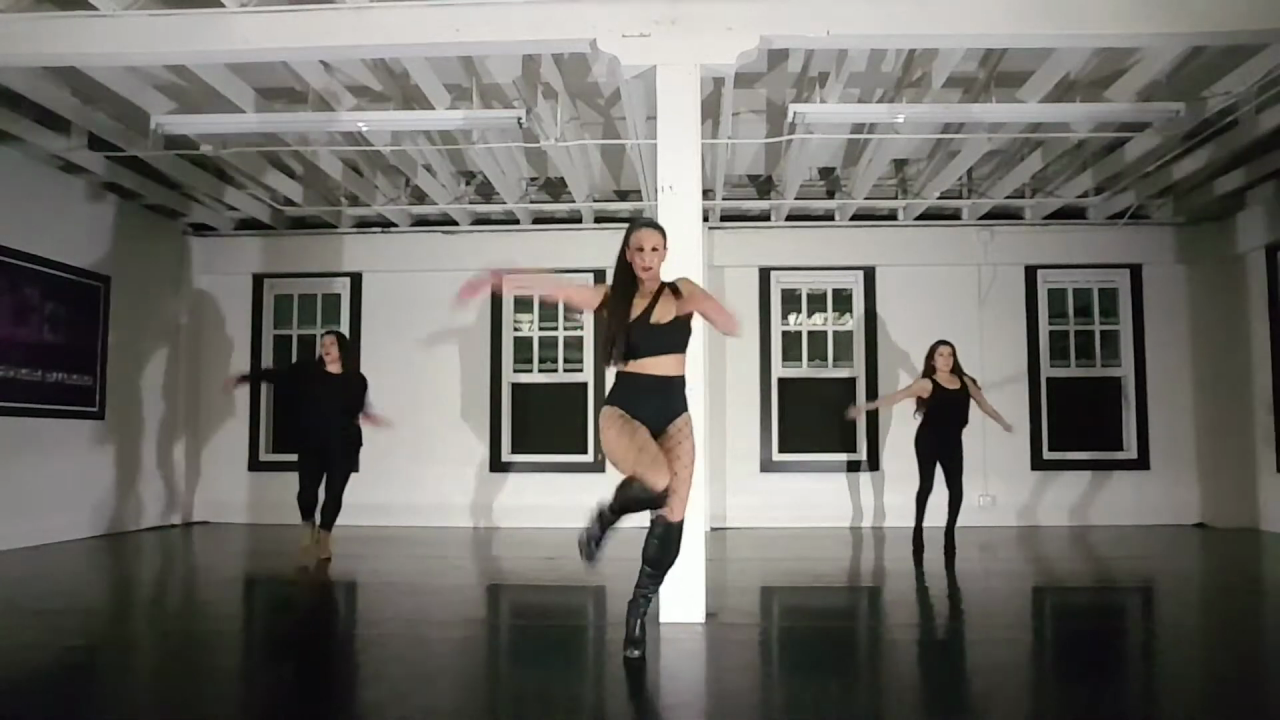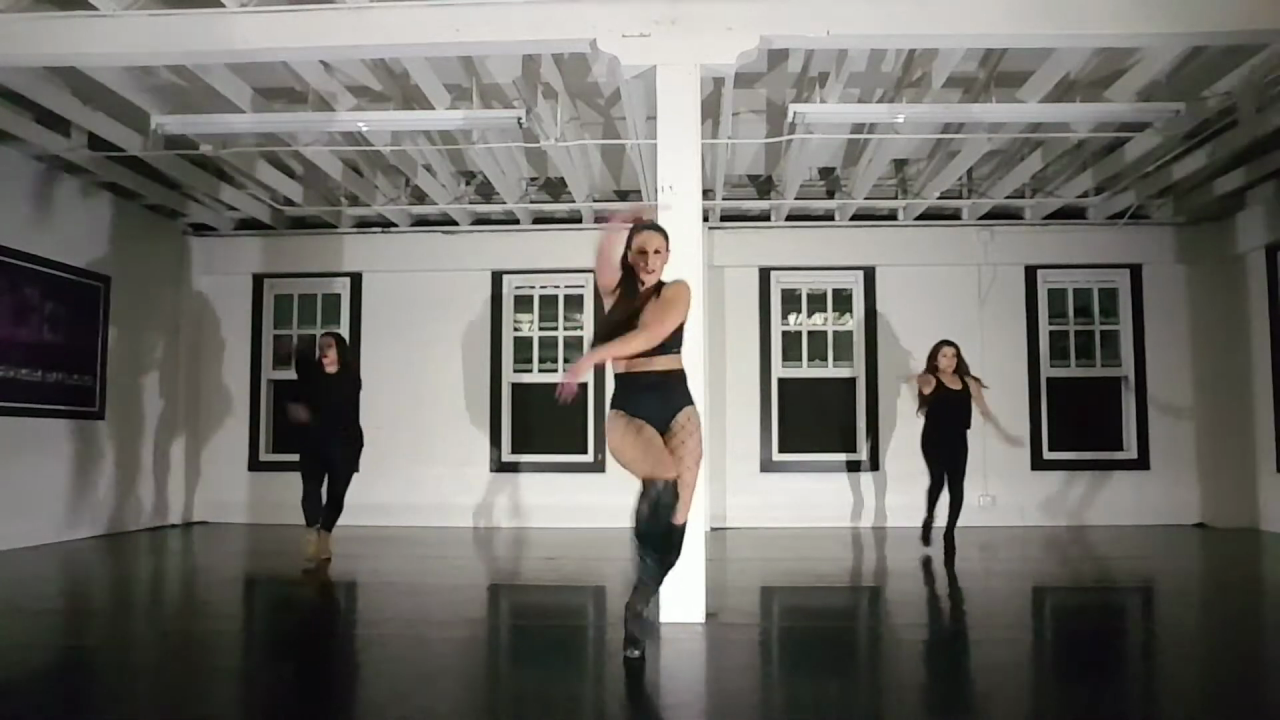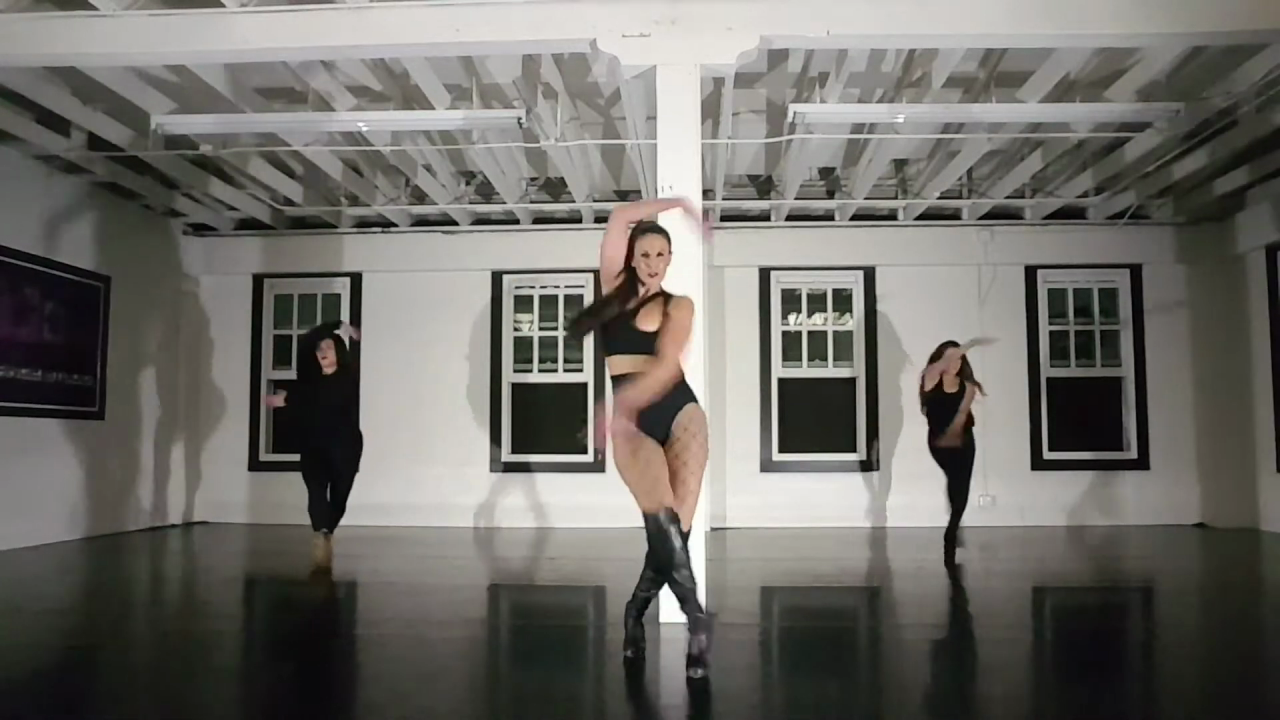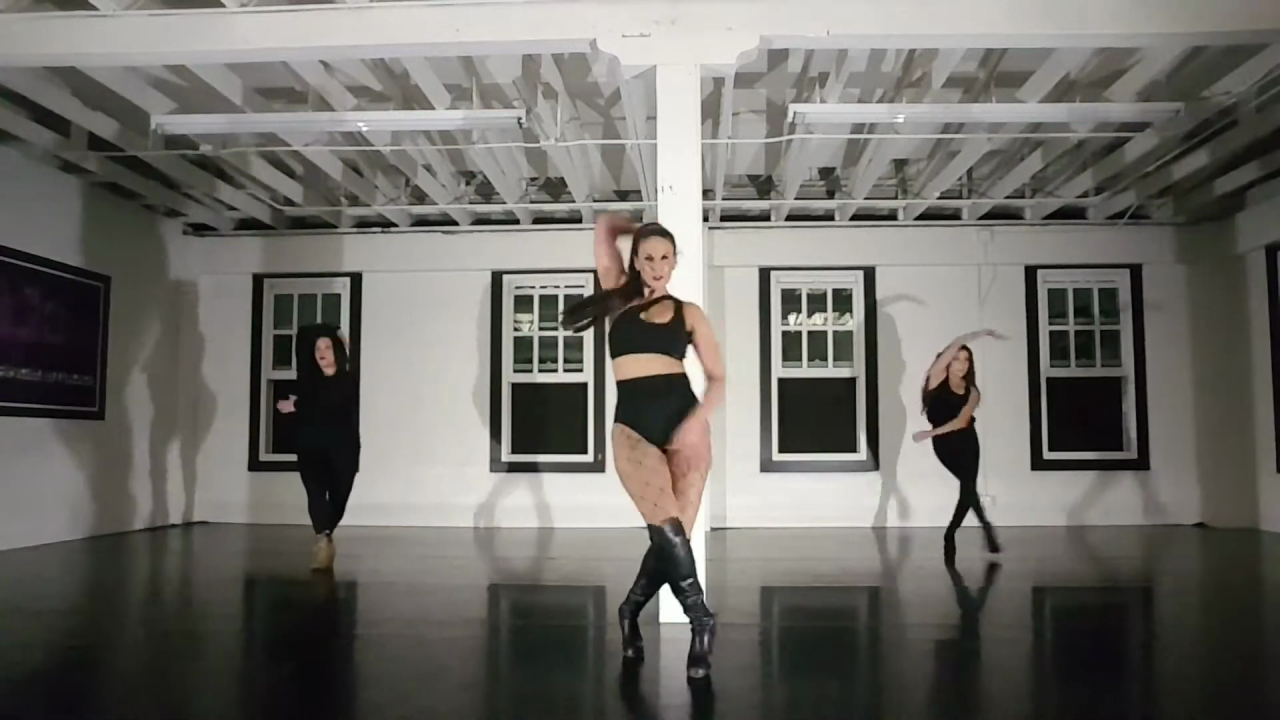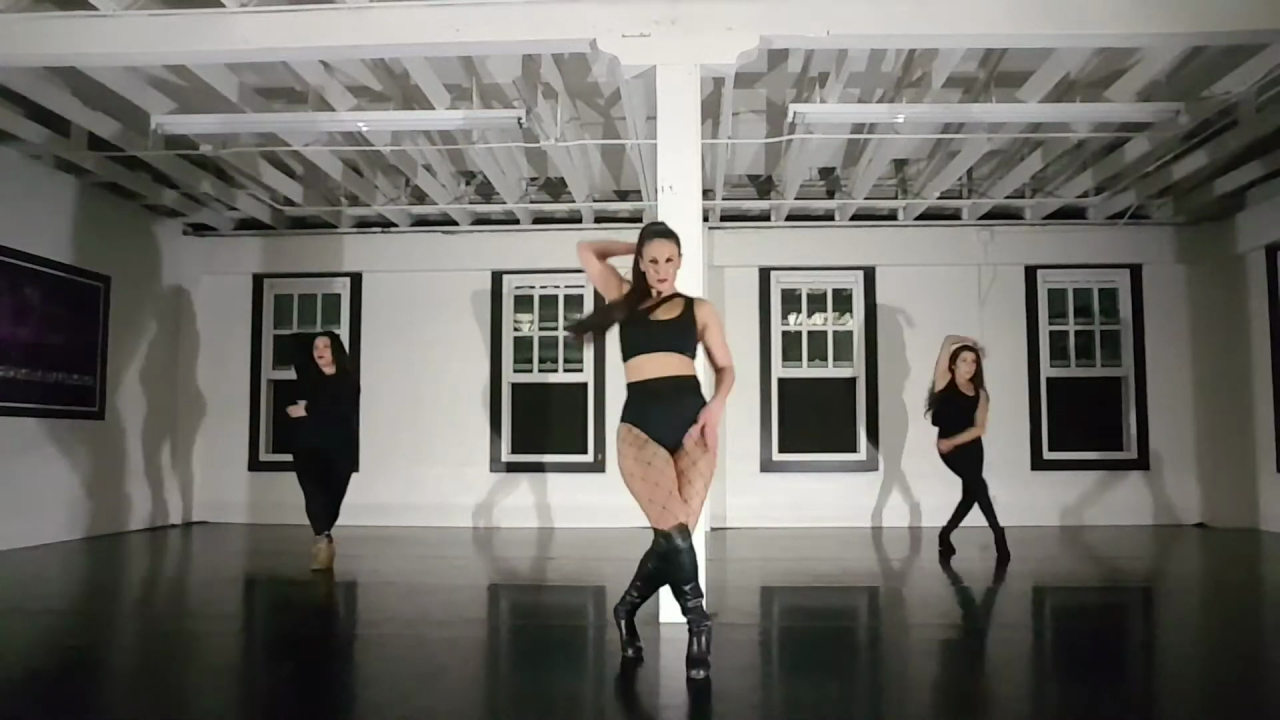
dt=0.1s
person 1, frame 1
left shoulder: (682, 290)
right shoulder: (610, 297)
left elbow: (726, 323)
right elbow: (556, 290)
left wrist: (704, 305)
right wrist: (501, 279)
left hip: (673, 414)
right hip: (624, 410)
left knee: (671, 520)
right knee: (657, 482)
left ankle: (638, 610)
right ankle: (606, 516)
person 1, frame 2
left shoulder: (677, 292)
right shoulder: (615, 290)
left elbow: (652, 333)
right elbow: (608, 241)
left wrist: (591, 357)
left hip: (677, 409)
right hip: (626, 411)
left knee: (674, 522)
right knee: (663, 480)
left ankle: (638, 609)
right ankle: (644, 568)
person 1, frame 3
left shoulder: (679, 306)
right shoulder: (615, 287)
left elbow: (669, 365)
right elbow: (618, 219)
left wrist: (619, 407)
right wrist: (676, 205)
left hip: (680, 413)
right hip: (633, 422)
left knee: (677, 526)
right knee: (662, 514)
left ankle: (637, 610)
right ankle: (697, 618)
person 1, frame 4
left shoulder: (688, 312)
right shoulder: (618, 292)
left elbow: (716, 375)
right elbow: (603, 228)
left wrist: (698, 420)
right wrist: (637, 230)
left hip: (682, 421)
right hip: (632, 424)
left knee: (674, 532)
right knee: (665, 525)
left ankle: (630, 610)
right ankle: (700, 622)
person 1, frame 5
left shoulder: (698, 309)
right shoulder: (625, 297)
left elbow: (726, 367)
right elbow: (586, 250)
left wrist: (716, 405)
right wrist: (636, 245)
left hip: (690, 424)
right hip: (639, 426)
left knee: (675, 536)
right knee: (672, 529)
left ankle: (627, 607)
right ankle: (698, 625)
person 2, frame 1
left shoulder: (355, 379)
right shoulder: (304, 371)
left elbow: (358, 405)
right elbow: (274, 375)
left wrist: (364, 415)
right wrist: (244, 377)
left hip: (344, 445)
right hip: (312, 443)
left knee: (334, 492)
right knee: (307, 489)
left ankle: (324, 536)
right ankle: (309, 528)
person 2, frame 2
left shoulder: (350, 378)
right shoulder: (310, 373)
left elbow: (338, 404)
right elbow: (300, 359)
left wrist: (309, 411)
left hip: (345, 445)
right hip: (314, 443)
left knee: (336, 494)
right knee: (311, 489)
left ankle: (324, 536)
right ankle: (313, 536)
person 2, frame 3
left shoulder: (347, 378)
right shoulder: (310, 371)
left elbow: (328, 401)
right elbow: (306, 340)
left wrist: (287, 399)
right wrist: (340, 326)
left hip: (344, 447)
right hip: (312, 445)
left knee: (338, 496)
right knee: (316, 493)
left ankle: (325, 536)
right ankle: (321, 540)
person 2, frame 4
left shoulder: (346, 380)
right shoulder: (310, 373)
left elbow: (333, 405)
right elbow: (303, 334)
left wrist: (296, 405)
right wrist: (333, 332)
left hip: (342, 449)
right hip: (310, 447)
left knee: (338, 499)
right knee: (316, 494)
left ankle: (324, 539)
right ankle: (324, 541)
person 2, frame 5
left shoulder: (348, 379)
right shoulder: (309, 374)
left elbow: (344, 409)
left wrist: (307, 409)
left hip: (340, 449)
right hip: (308, 448)
left knee: (332, 498)
right knee: (314, 495)
left ankle: (323, 540)
right ankle: (324, 542)
person 3, frame 1
left shoulder: (965, 382)
right shoulder: (927, 383)
left elbow: (982, 403)
right elbow: (896, 397)
left wrist: (1002, 422)
right wrist: (866, 407)
left hip: (952, 441)
right hip: (928, 439)
left knee: (956, 488)
right knee: (926, 485)
left ankle: (949, 533)
right ankle: (918, 530)
person 3, frame 2
left shoulder: (968, 382)
right shoulder: (930, 381)
left elbow: (983, 409)
right elbow: (921, 380)
left wrist: (1003, 432)
right wrist: (919, 380)
left hip: (958, 440)
right hip: (933, 439)
left knee: (957, 488)
right knee: (937, 482)
left ankle: (950, 533)
right ankle: (928, 520)
person 3, frame 3
left shoulder: (968, 386)
right shoulder: (932, 378)
left elbow: (963, 412)
right elbow: (943, 363)
left wrist: (953, 431)
right wrist: (970, 345)
left hip: (962, 441)
right hip: (939, 440)
left knee: (962, 488)
right knee: (955, 479)
left ankle: (951, 534)
right ankle: (954, 531)
person 3, frame 4
left shoulder: (971, 391)
right shoulder: (937, 377)
left elbow: (962, 420)
right elbow: (954, 346)
left wrist: (931, 432)
right wrist: (984, 333)
left hip: (967, 442)
right hip: (943, 442)
left knee: (967, 488)
right knee: (968, 483)
left ankle: (950, 534)
right ankle: (986, 529)
person 3, frame 5
left shoulder: (980, 394)
right shoulder: (944, 379)
left elbow: (980, 428)
right elbow: (948, 341)
left wrist: (953, 441)
right wrist: (968, 342)
left hip: (971, 446)
right hip: (950, 447)
left knee: (971, 494)
right knee: (978, 485)
left ankle: (946, 534)
right ankle: (997, 533)
